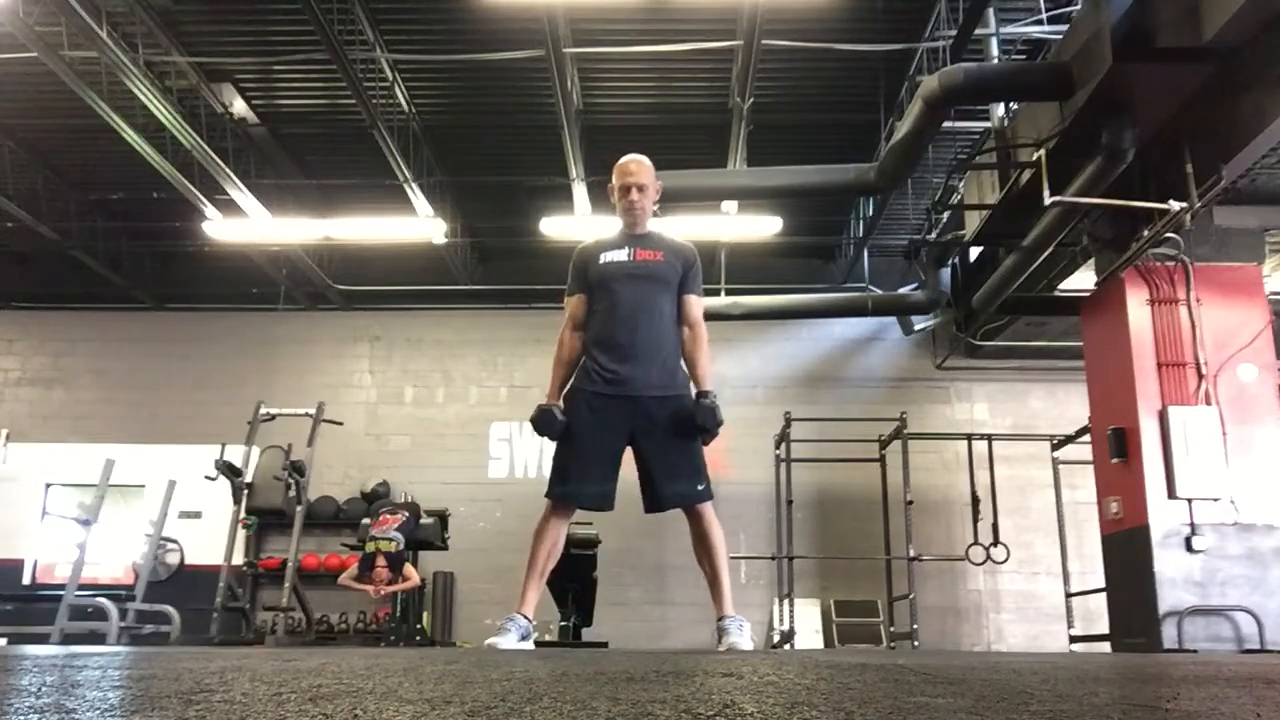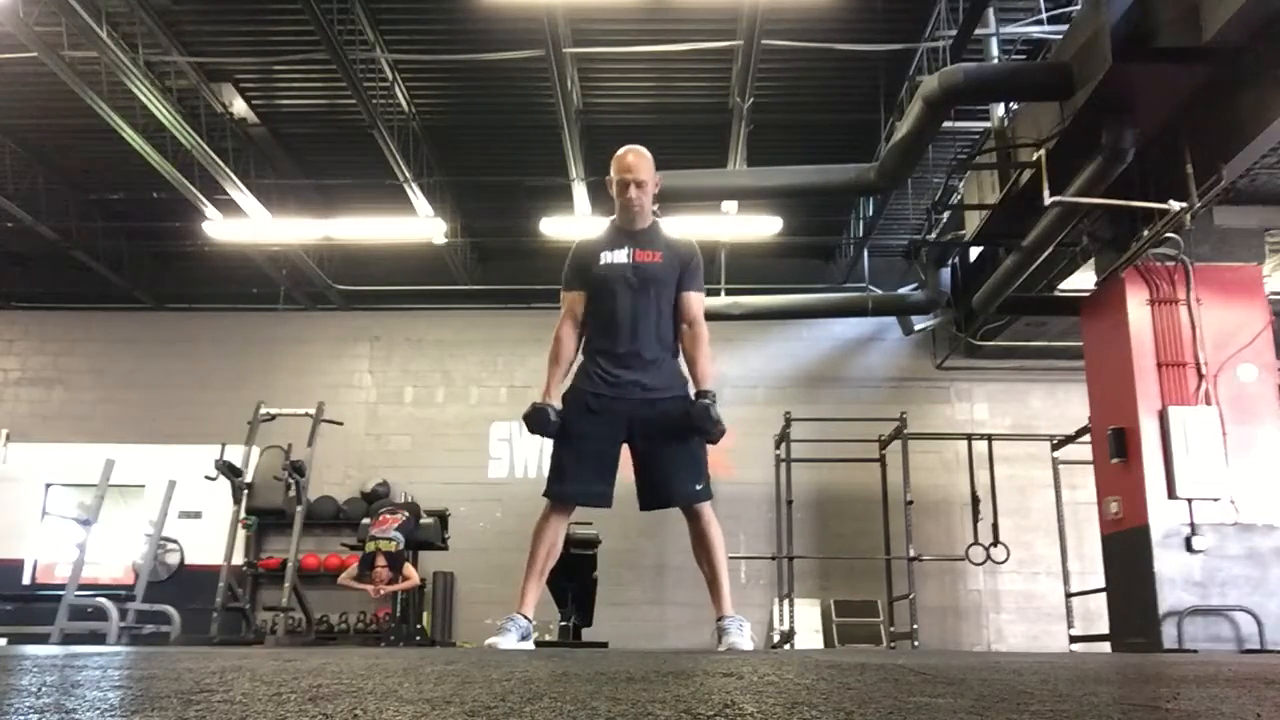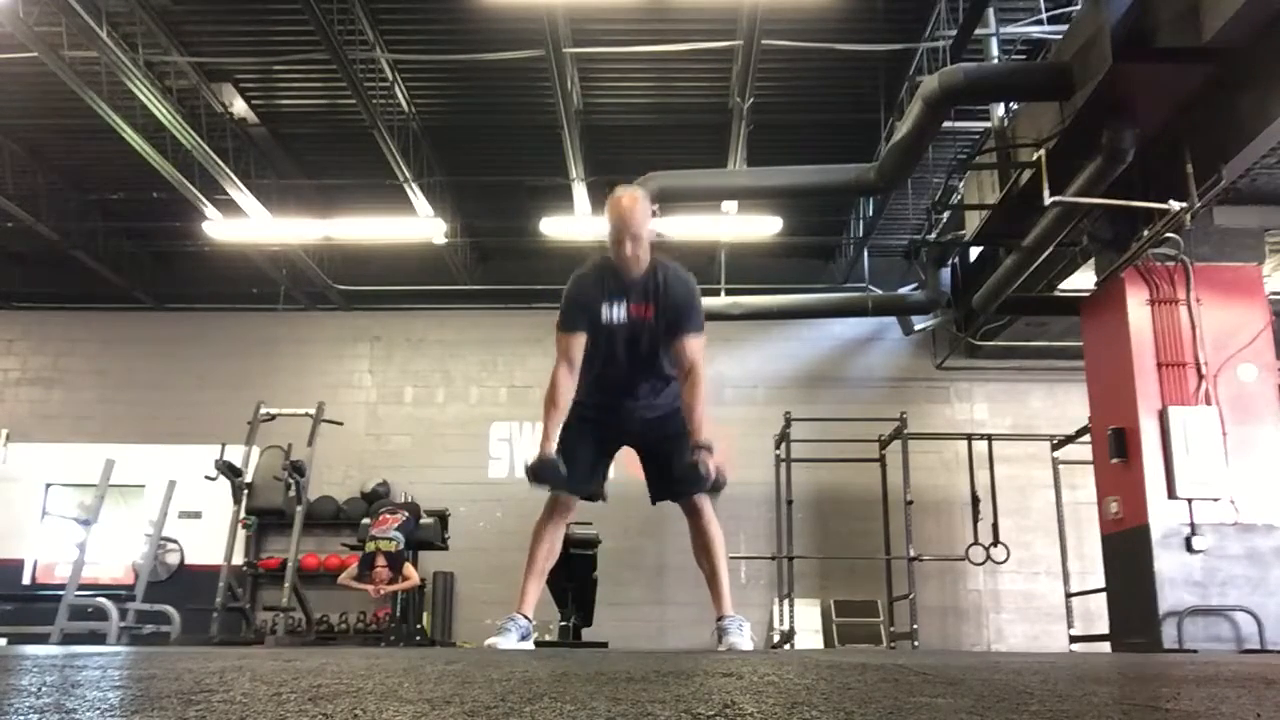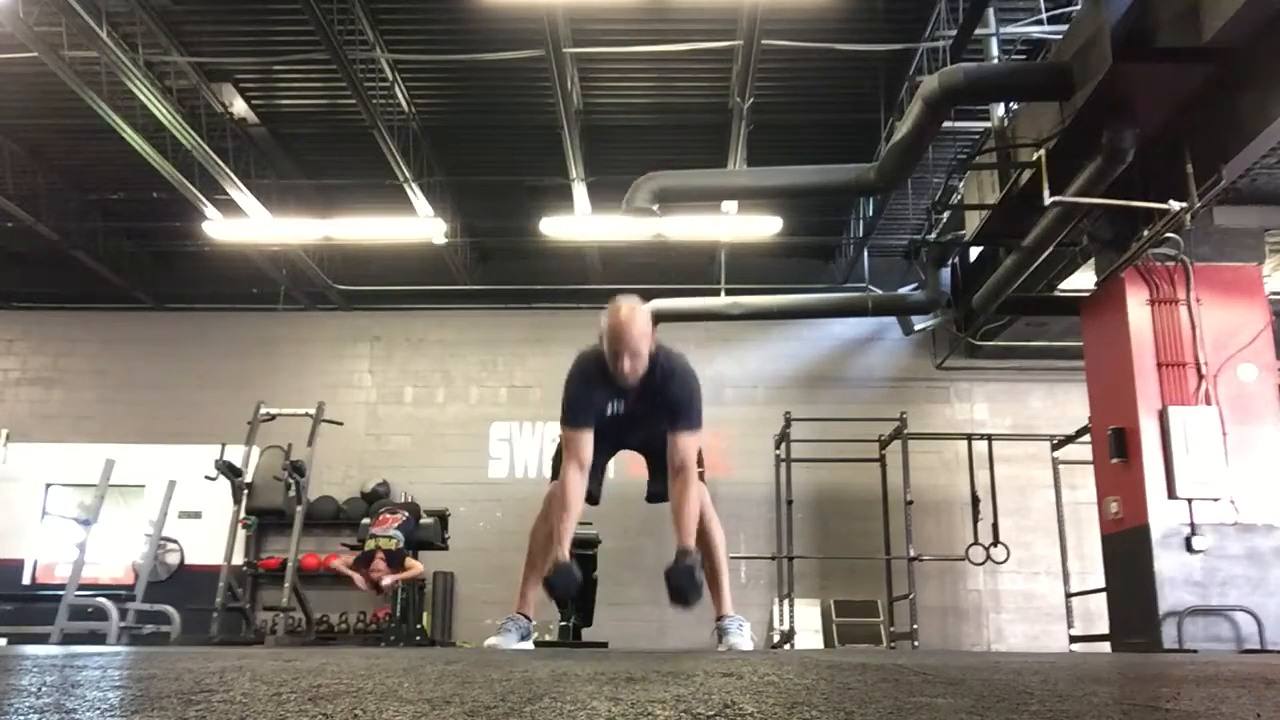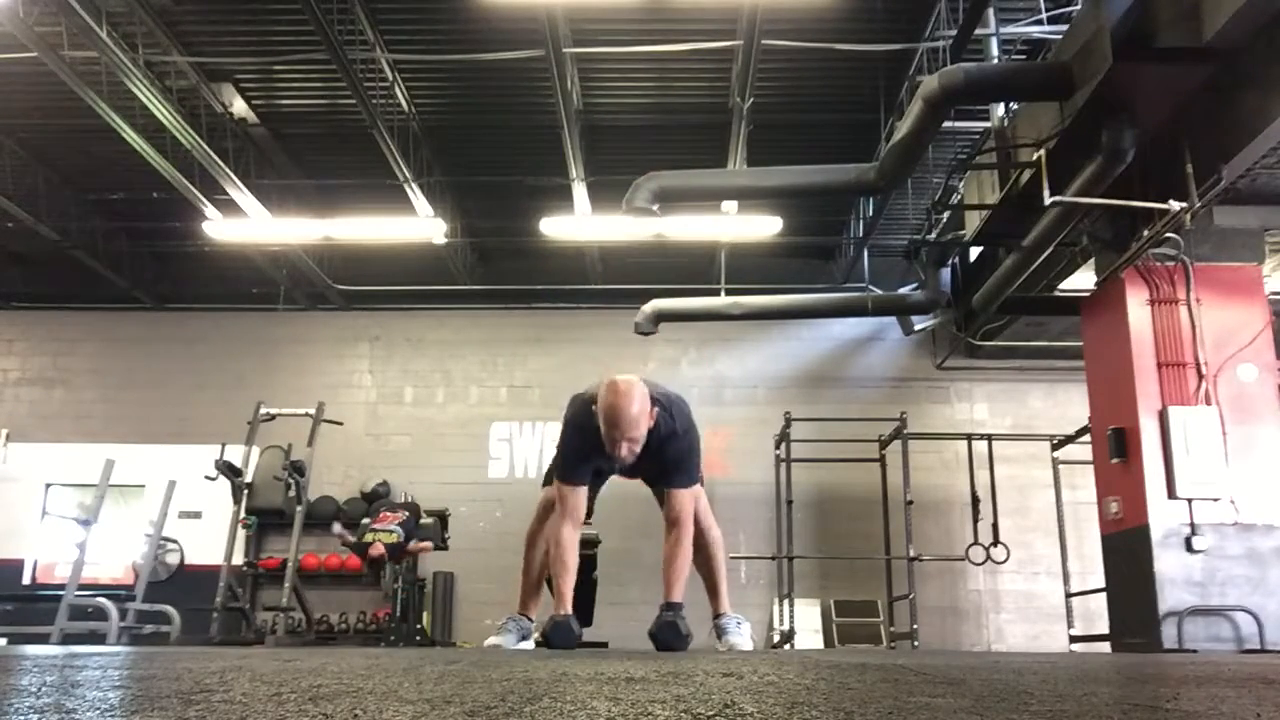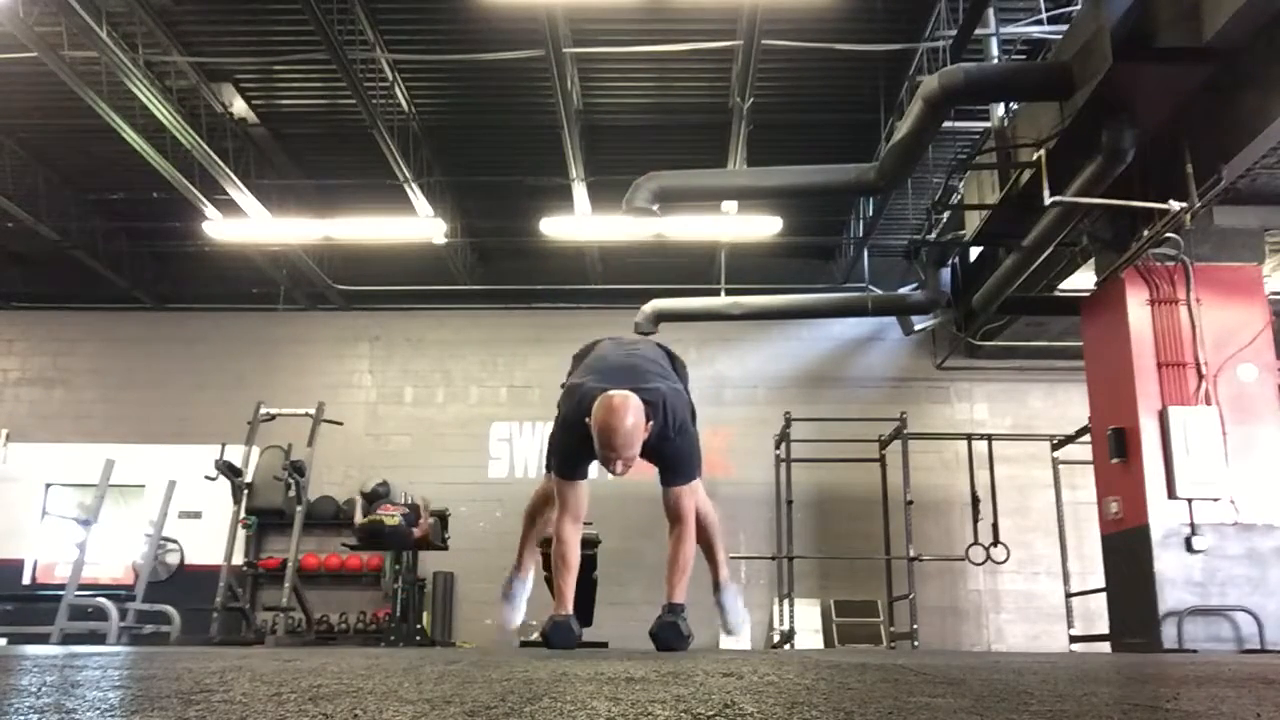
dt=0.3s
person 1, frame 1
left shoulder: (681, 255)
right shoulder: (589, 255)
left elbow: (693, 329)
right elbow: (573, 330)
left wrist: (704, 392)
right wrist: (552, 396)
left hip: (665, 396)
right hip: (595, 397)
left knee: (698, 503)
right knee: (561, 502)
left ankle: (729, 620)
right ankle: (522, 621)
person 1, frame 2
left shoulder: (682, 252)
right shoulder: (587, 251)
left elbow: (693, 325)
right elbow: (570, 326)
left wrist: (705, 393)
right wrist: (548, 394)
left hip: (664, 400)
right hip: (593, 400)
left knee: (697, 505)
right knee: (561, 505)
left ankle: (728, 619)
right ankle: (521, 620)
person 1, frame 3
left shoulder: (678, 285)
right shoulder: (584, 286)
left elbow: (692, 368)
right elbow: (567, 366)
left wrist: (700, 442)
right wrist: (547, 441)
left hip: (661, 406)
right hip: (595, 408)
left knee: (698, 501)
right knee: (560, 501)
left ankle: (728, 619)
right ankle: (522, 620)
person 1, frame 4
left shoulder: (677, 375)
right shoulder: (584, 373)
left elbow: (682, 471)
right elbow: (576, 468)
left wrist: (686, 551)
right wrist: (560, 554)
left hip: (658, 423)
right hip: (599, 423)
left knee: (699, 500)
right knee: (556, 496)
left ankle: (728, 619)
right ankle: (521, 620)
person 1, frame 5
left shoulder: (677, 427)
right shoulder: (579, 424)
left elbow: (679, 524)
right elbow: (569, 524)
left wrist: (672, 607)
right wrist: (562, 612)
left hip: (659, 453)
left knee: (695, 511)
right knee: (551, 506)
left ankle: (725, 619)
right ankle: (522, 621)
person 1, frame 6
left shoulder: (673, 425)
right shoulder: (574, 421)
left elbow: (682, 521)
right elbow: (569, 520)
left wrist: (675, 609)
right wrist: (563, 613)
left knee: (692, 501)
right knee: (554, 491)
left ankle: (723, 584)
right ankle: (522, 568)
